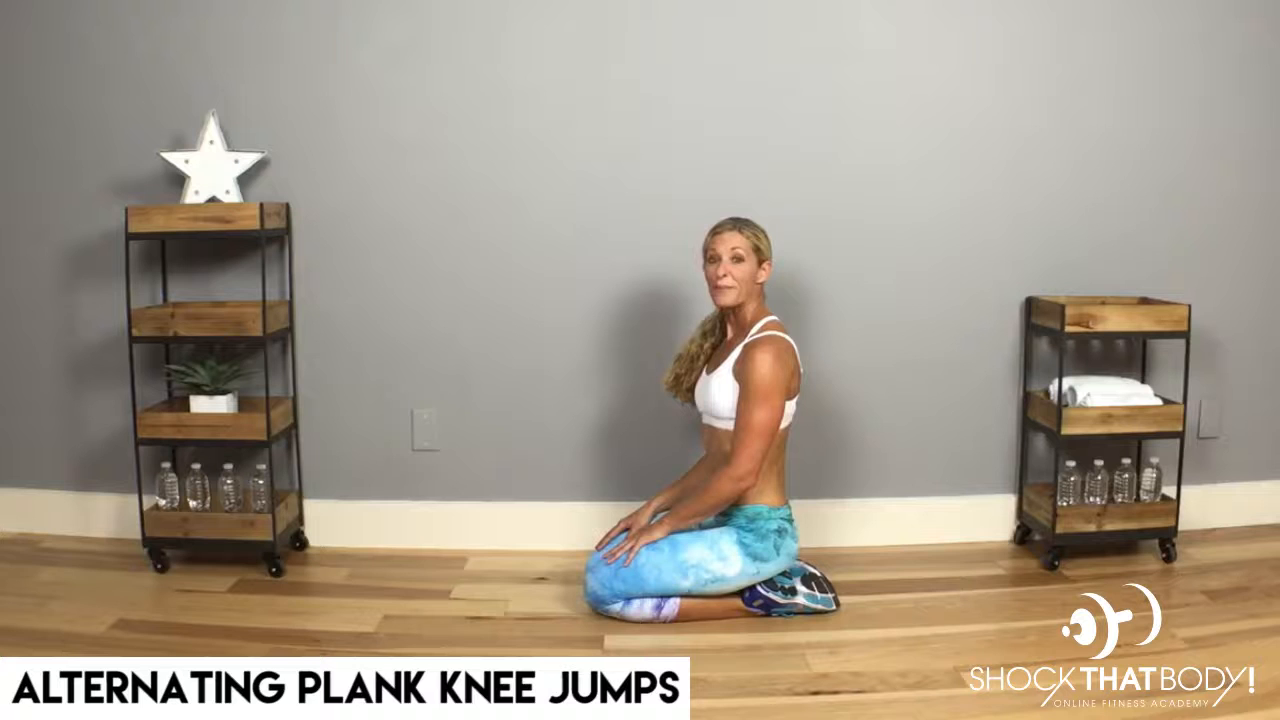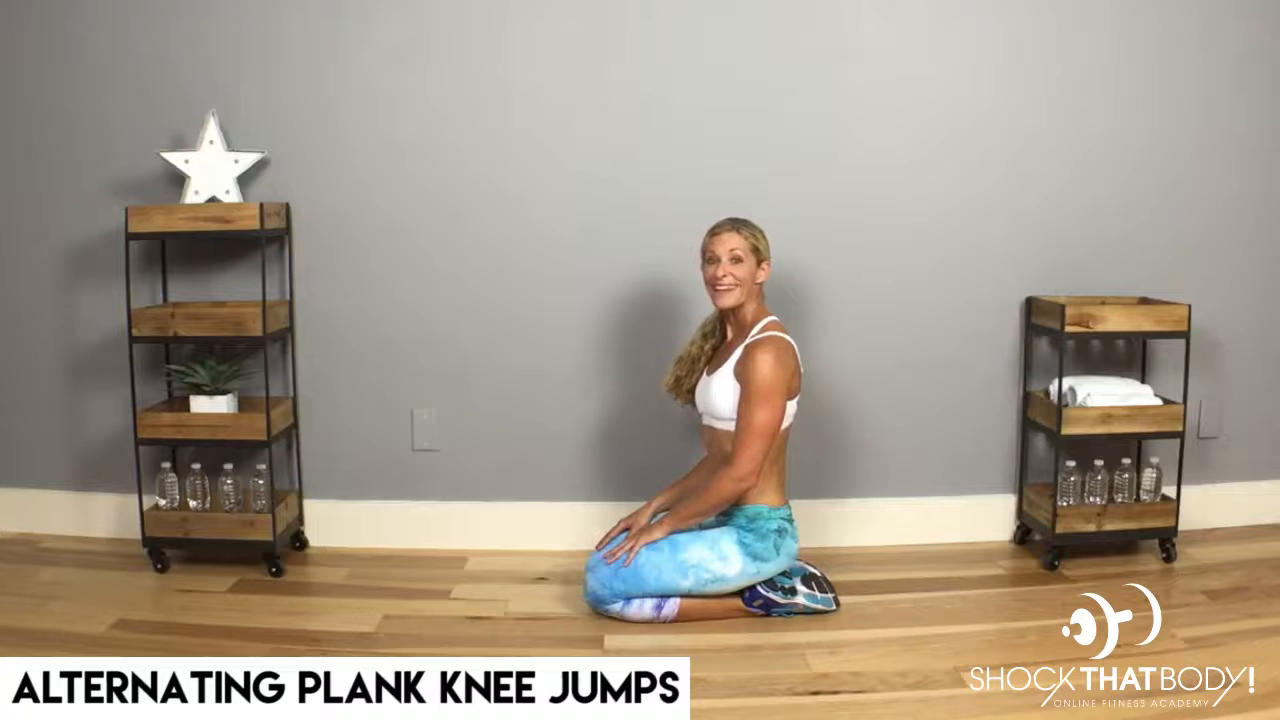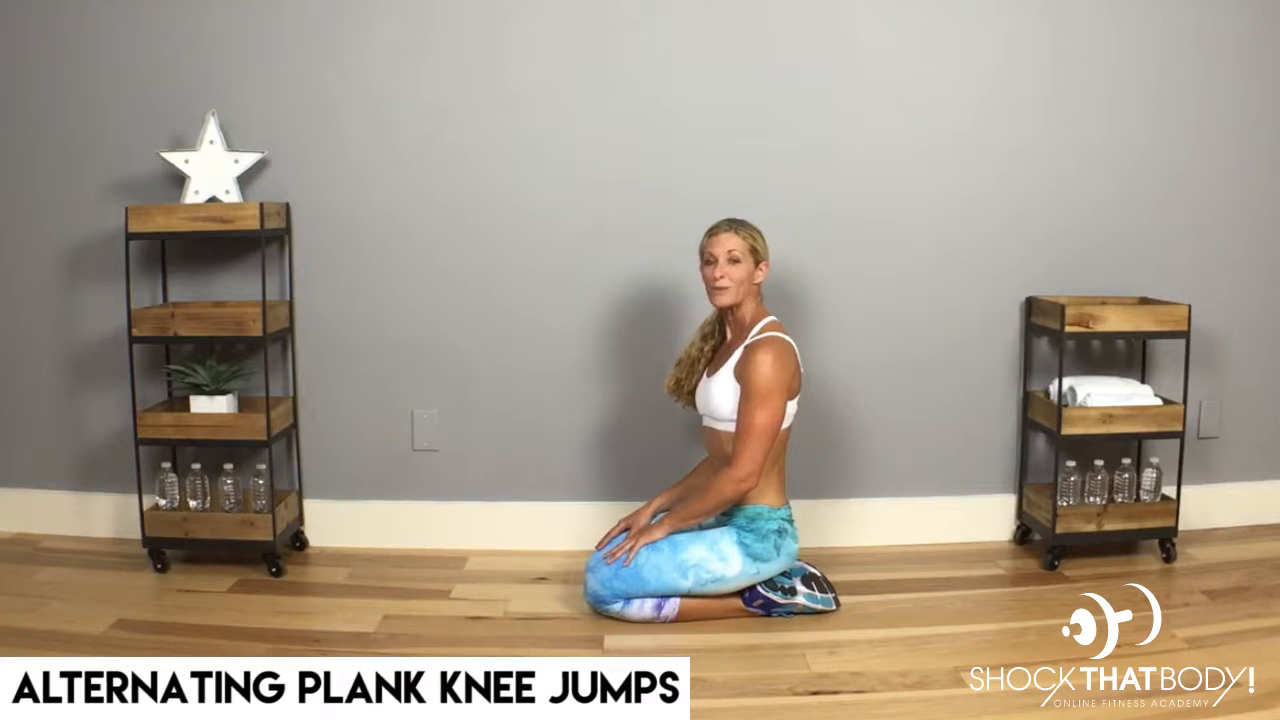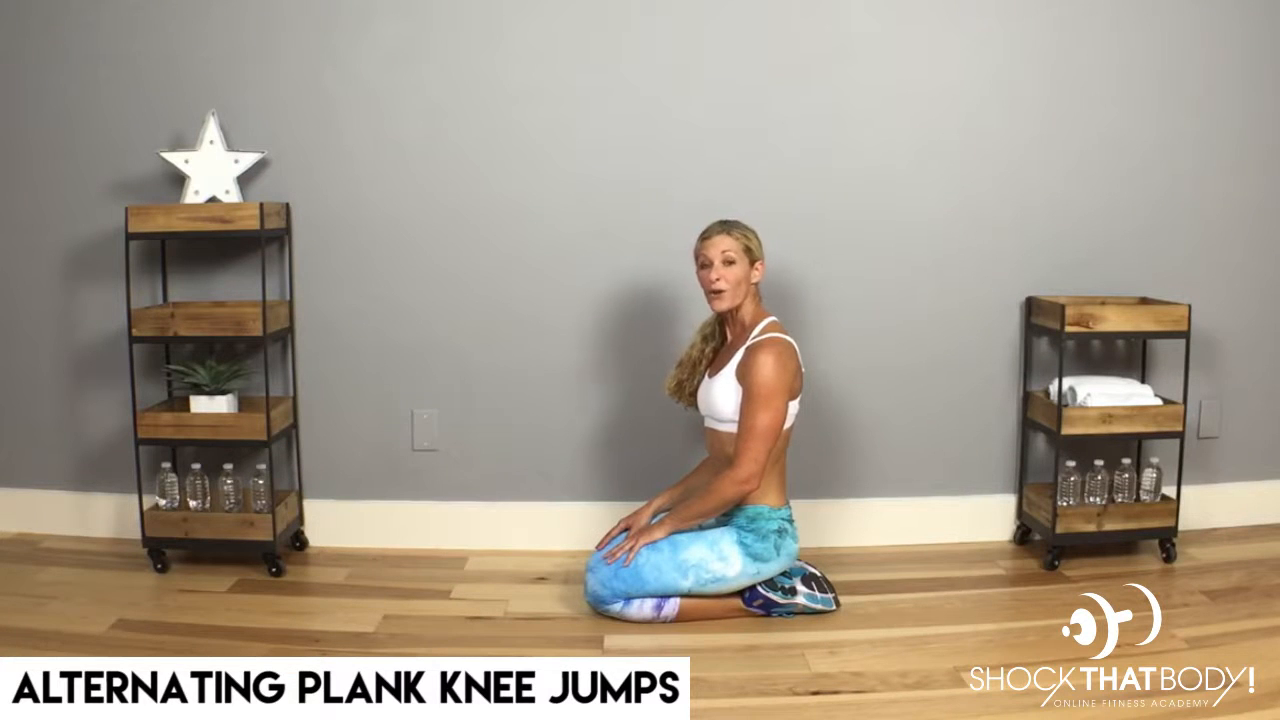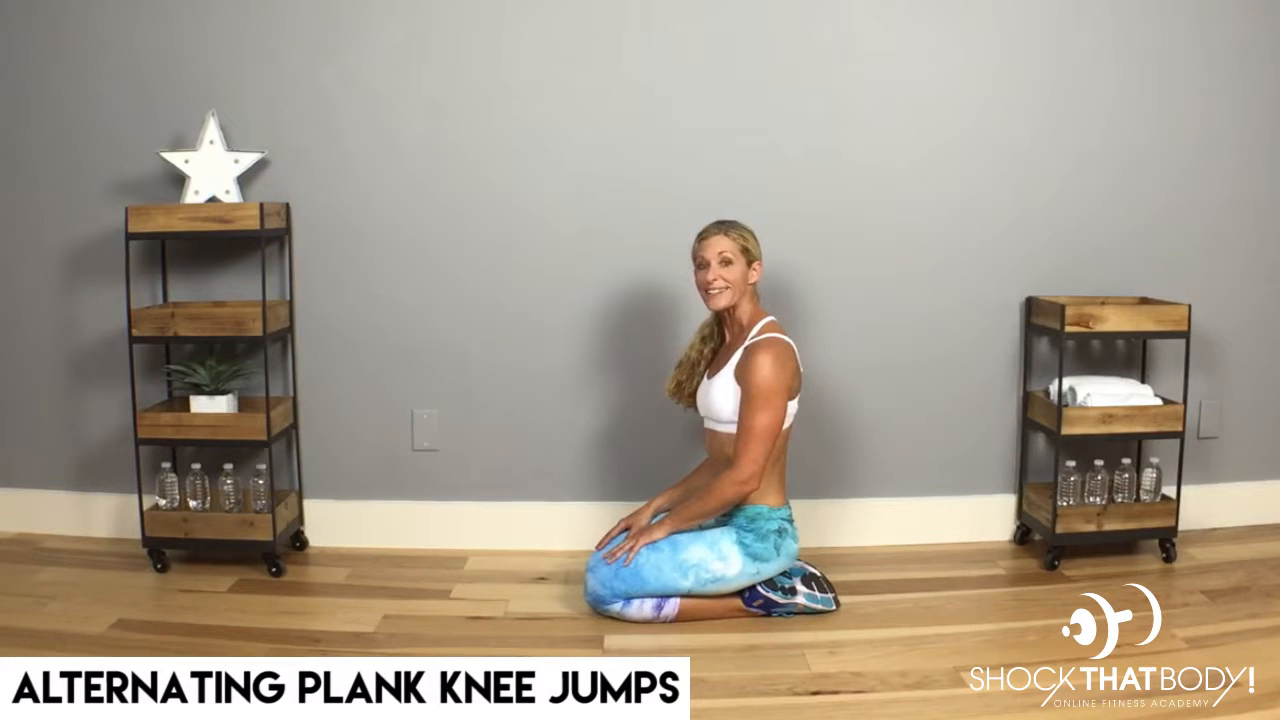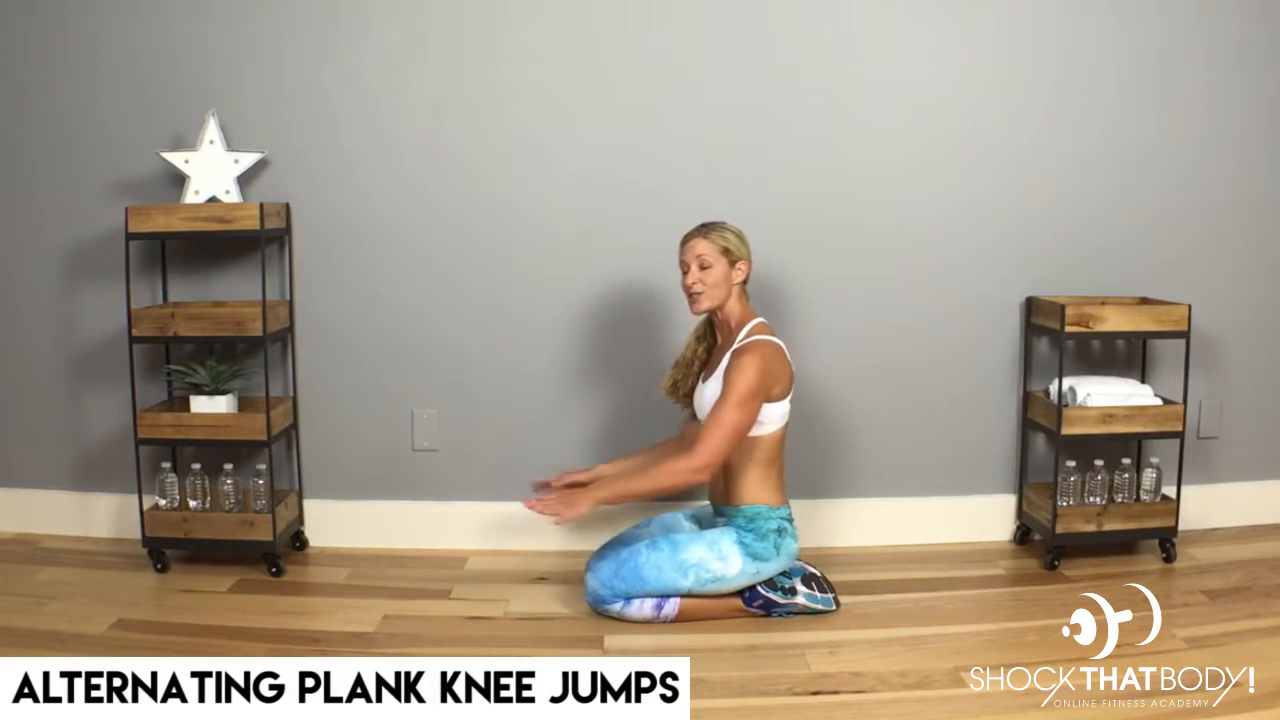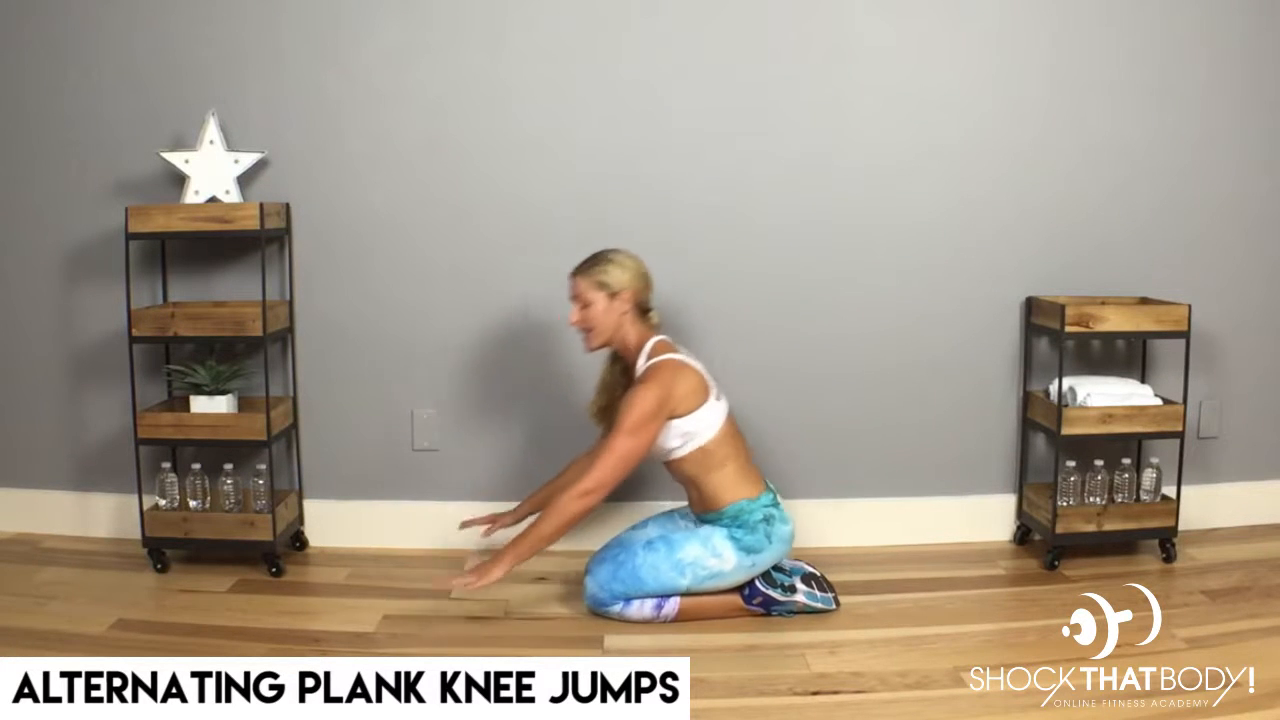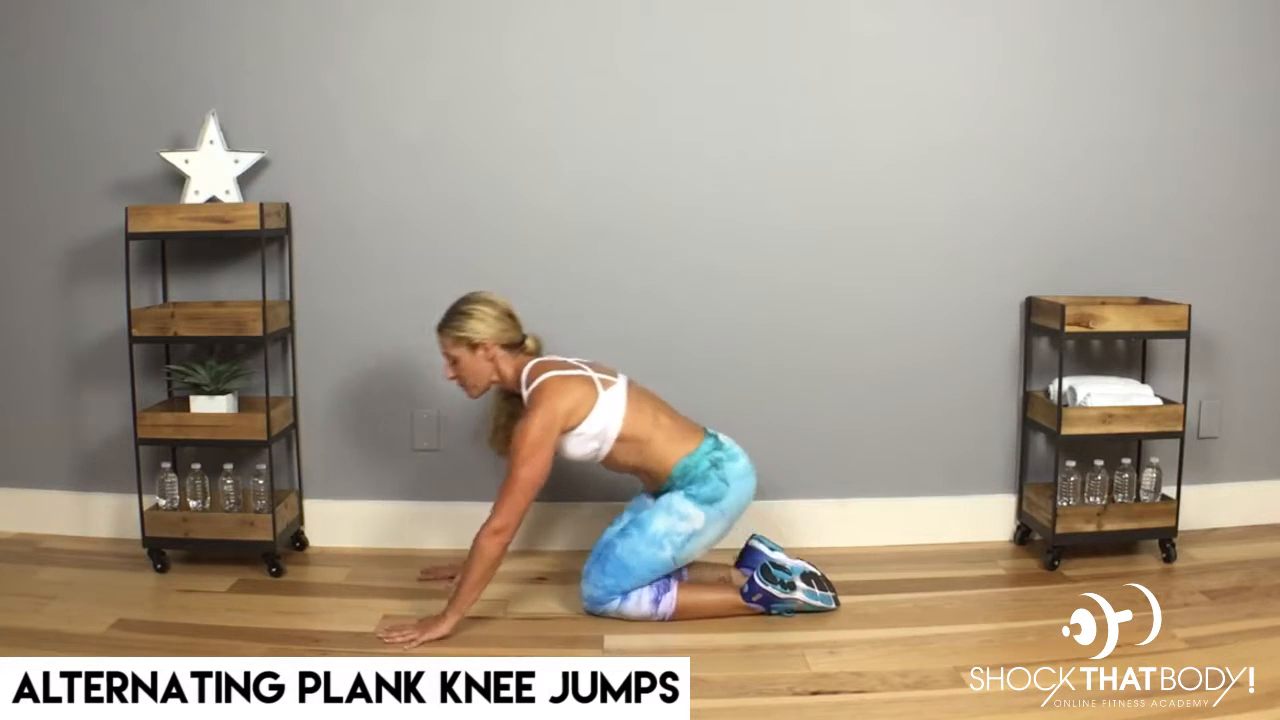
dt=0.5s
person 1, frame 1
left shoulder: (765, 350)
right shoulder: (724, 338)
left elbow: (741, 472)
left wrist: (664, 524)
right wrist: (653, 506)
left hip: (754, 532)
right hip: (726, 518)
left knee: (604, 585)
right knee: (605, 561)
left ankle: (760, 598)
right ankle: (773, 576)
person 1, frame 2
left shoulder: (766, 351)
right shoulder: (724, 340)
left elbow: (743, 473)
left wrist: (664, 524)
right wrist: (653, 507)
left hip: (755, 532)
right hip: (726, 518)
left knee: (604, 583)
right knee: (607, 558)
left ankle: (759, 598)
right ankle: (771, 577)
person 1, frame 3
left shoulder: (766, 351)
right shoulder: (724, 340)
left elbow: (742, 474)
left wrist: (664, 524)
right wrist: (653, 506)
left hip: (755, 532)
right hip: (727, 518)
left knee: (604, 584)
right knee: (607, 559)
left ankle: (760, 598)
right ankle: (772, 577)
person 1, frame 4
left shoulder: (768, 353)
right shoulder: (725, 341)
left elbow: (744, 475)
left wrist: (665, 524)
right wrist: (654, 506)
left hip: (756, 533)
right hip: (728, 518)
left knee: (603, 584)
right knee: (607, 558)
left ankle: (759, 598)
right ankle: (770, 577)
person 1, frame 5
left shoulder: (766, 353)
right shoulder: (722, 342)
left elbow: (744, 476)
left wrist: (665, 525)
right wrist: (653, 507)
left hip: (756, 533)
right hip: (727, 519)
left knee: (604, 585)
right knee: (609, 559)
left ankle: (759, 598)
right ankle: (768, 577)
person 1, frame 6
left shoulder: (756, 355)
right shoulder: (716, 343)
left elbow: (698, 466)
right elbow: (687, 443)
left wrist: (594, 496)
right wrist: (598, 473)
left hip: (756, 534)
right hip: (723, 519)
left knee: (606, 585)
right knee: (606, 559)
left ankle: (761, 596)
right ankle: (757, 575)
person 1, frame 7
left shoulder: (659, 381)
right shoulder: (642, 360)
left elbow: (588, 490)
right elbow: (595, 457)
left wrist: (504, 561)
right wrist: (518, 514)
left hip: (748, 529)
right hip: (718, 518)
left knee: (603, 590)
right knee: (607, 567)
left ankle: (757, 595)
right ankle: (763, 567)
person 1, frame 8
left shoulder: (546, 404)
right shoulder: (545, 377)
left elbow: (501, 526)
right elbow: (514, 499)
left wrist: (447, 618)
right wrist: (471, 567)
left hip: (711, 484)
right hip: (698, 475)
left knee: (601, 592)
right knee: (613, 569)
left ankle: (758, 593)
right ankle: (753, 569)
